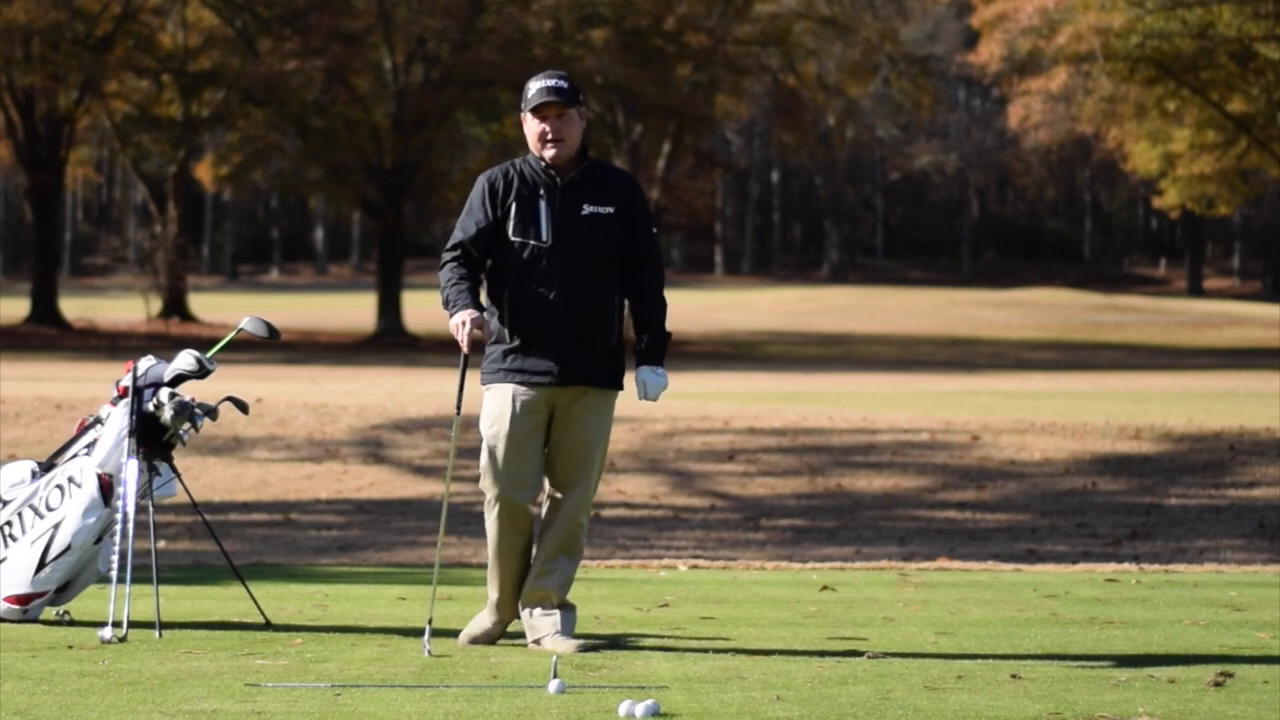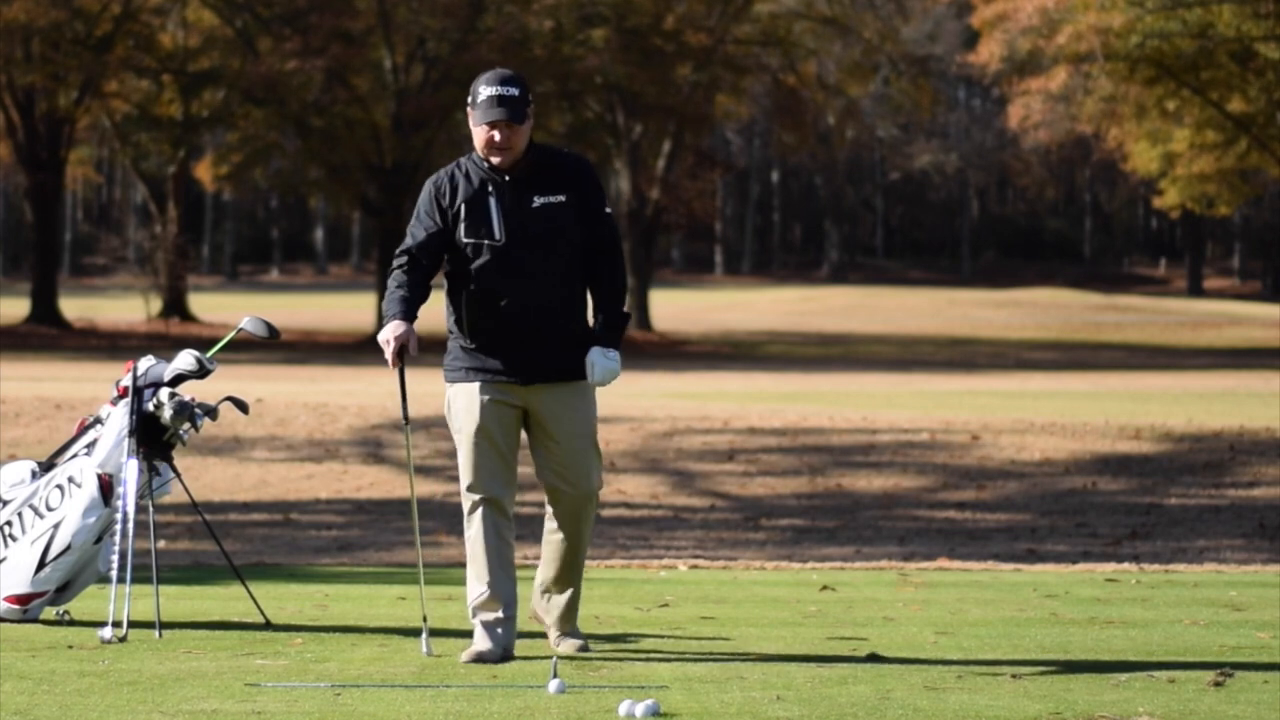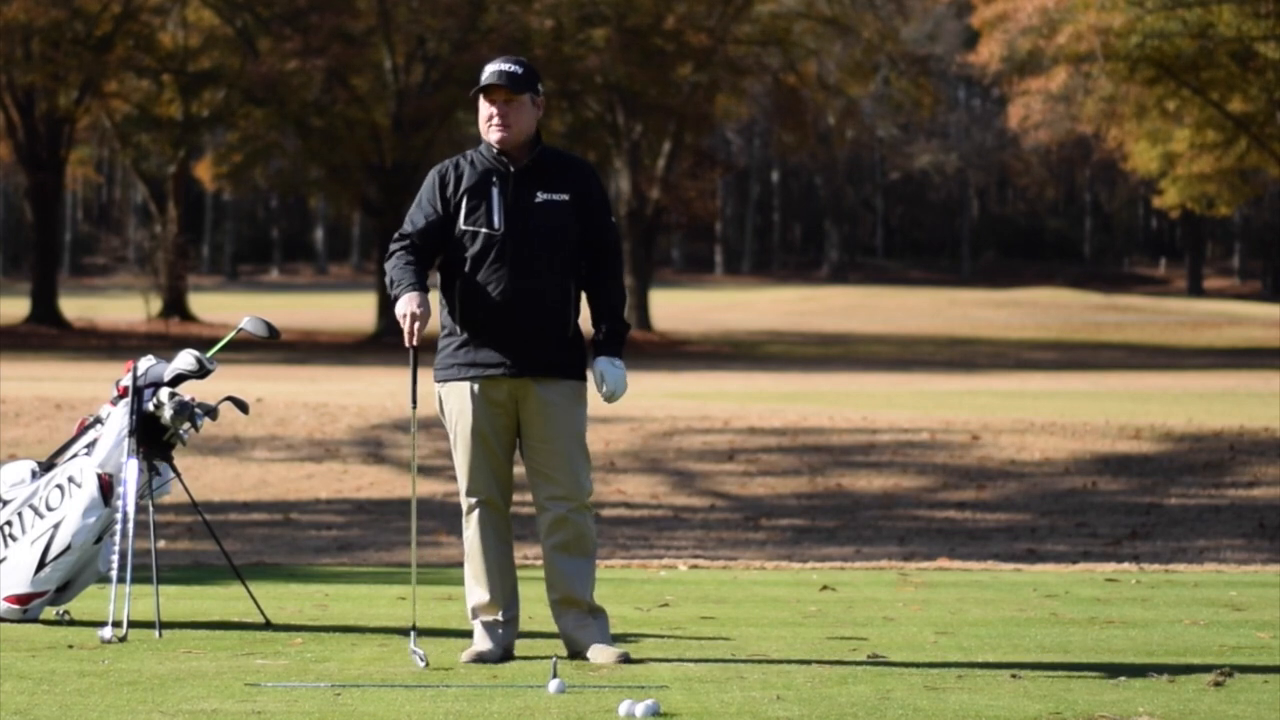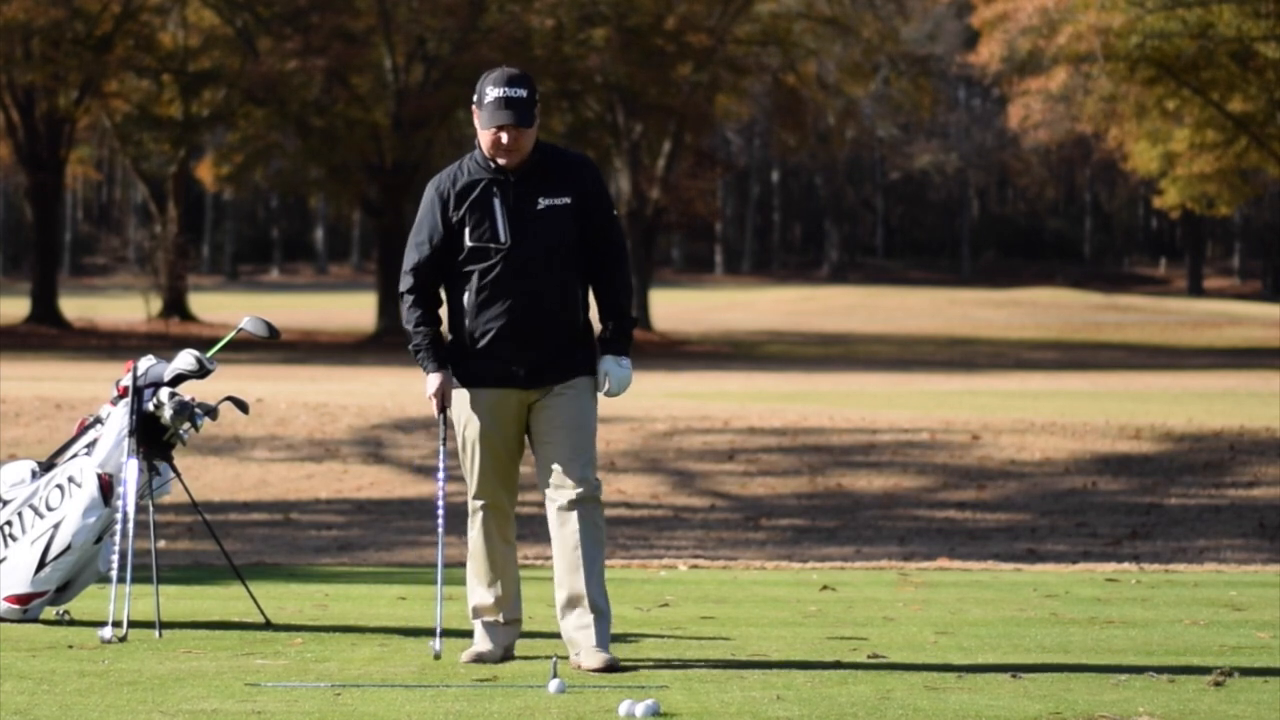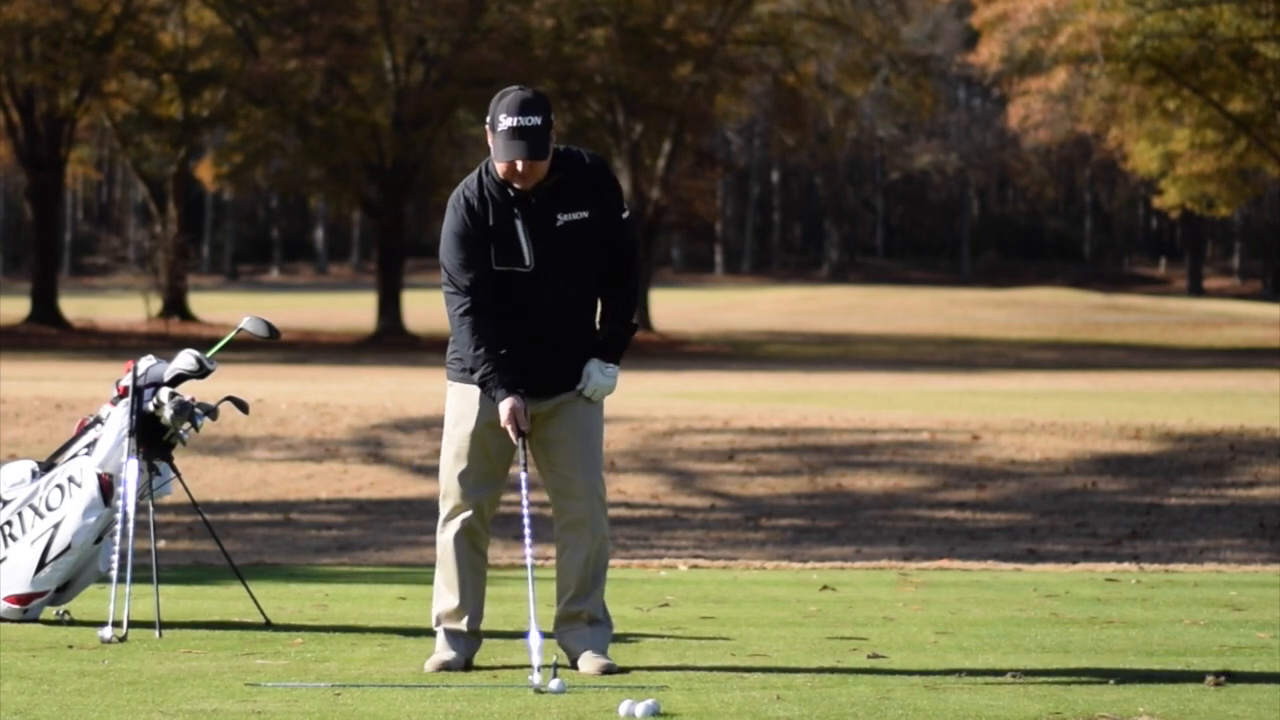
dt=1s
person 1, frame 1
left shoulder: (619, 190)
right shoulder: (498, 185)
left elbow: (645, 278)
right elbow: (460, 256)
left wrist: (651, 353)
right wrist: (463, 304)
left hip: (591, 375)
right hip: (514, 367)
left knee: (571, 499)
right knee: (507, 492)
left ankle: (546, 612)
right ankle: (503, 602)
person 1, frame 2
left shoulder: (572, 176)
right shoulder: (448, 187)
left elbow: (606, 260)
right elbow: (414, 260)
left wrist: (607, 334)
right wrist: (399, 315)
left hip: (562, 368)
right hip: (479, 369)
left knee: (576, 490)
right knee: (485, 497)
left ankle: (557, 602)
right ankle: (493, 626)
person 1, frame 3
left shoulder: (575, 178)
right shoulder: (450, 178)
left elbow: (604, 269)
right elbow: (407, 246)
left wrist: (610, 347)
right wrist: (409, 287)
left hip: (554, 369)
right hip: (469, 366)
left knee: (566, 498)
right knee: (482, 501)
left ankle: (582, 626)
right ankle: (493, 627)
person 1, frame 4
left shoulder: (576, 175)
right shoulder: (449, 188)
left elbow: (609, 262)
right elbow: (417, 283)
left wrist: (616, 343)
right wrist: (433, 363)
left hip: (565, 372)
right hip: (480, 374)
left knee: (574, 492)
right knee: (488, 504)
left ankle: (586, 630)
right ankle: (495, 627)
person 1, frame 5
left shoulder: (592, 179)
right shoulder: (469, 201)
left elbow: (621, 267)
right elbow: (466, 305)
left wrist: (608, 351)
right wrist: (500, 388)
left hip: (570, 379)
right hip: (484, 377)
left knee: (582, 504)
right knee: (465, 503)
left ankle: (584, 635)
right ankle: (455, 635)
